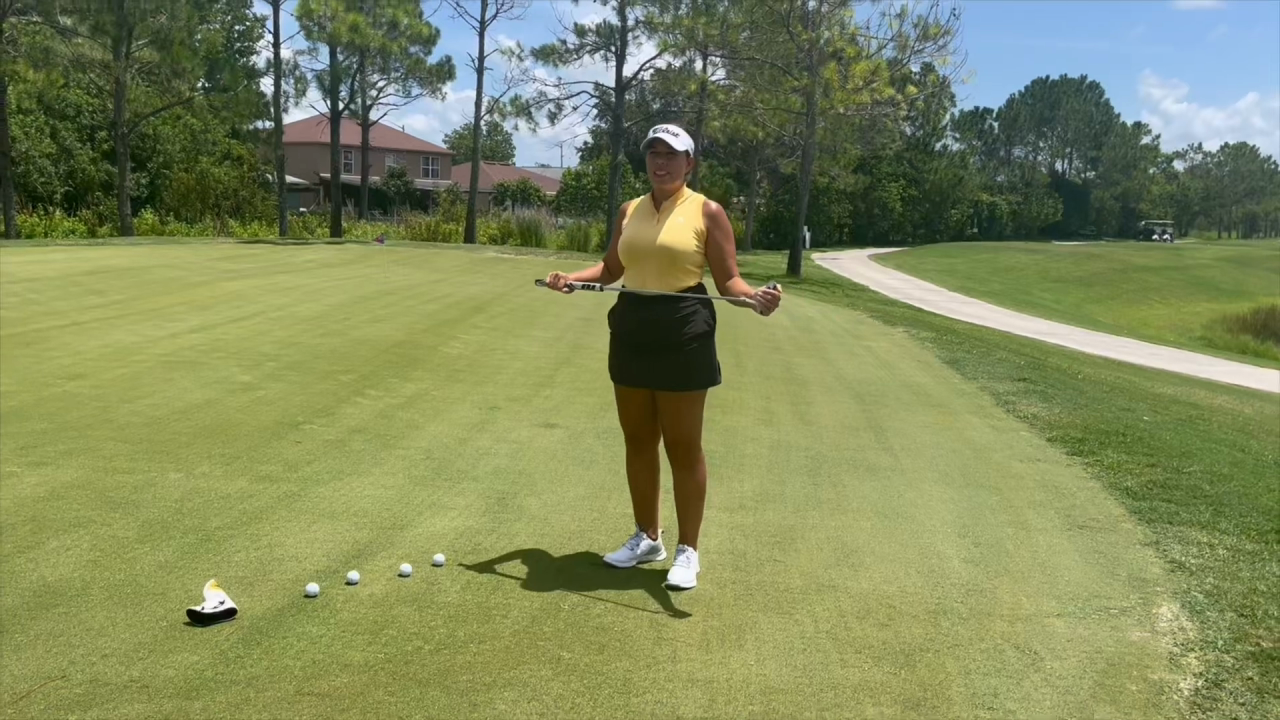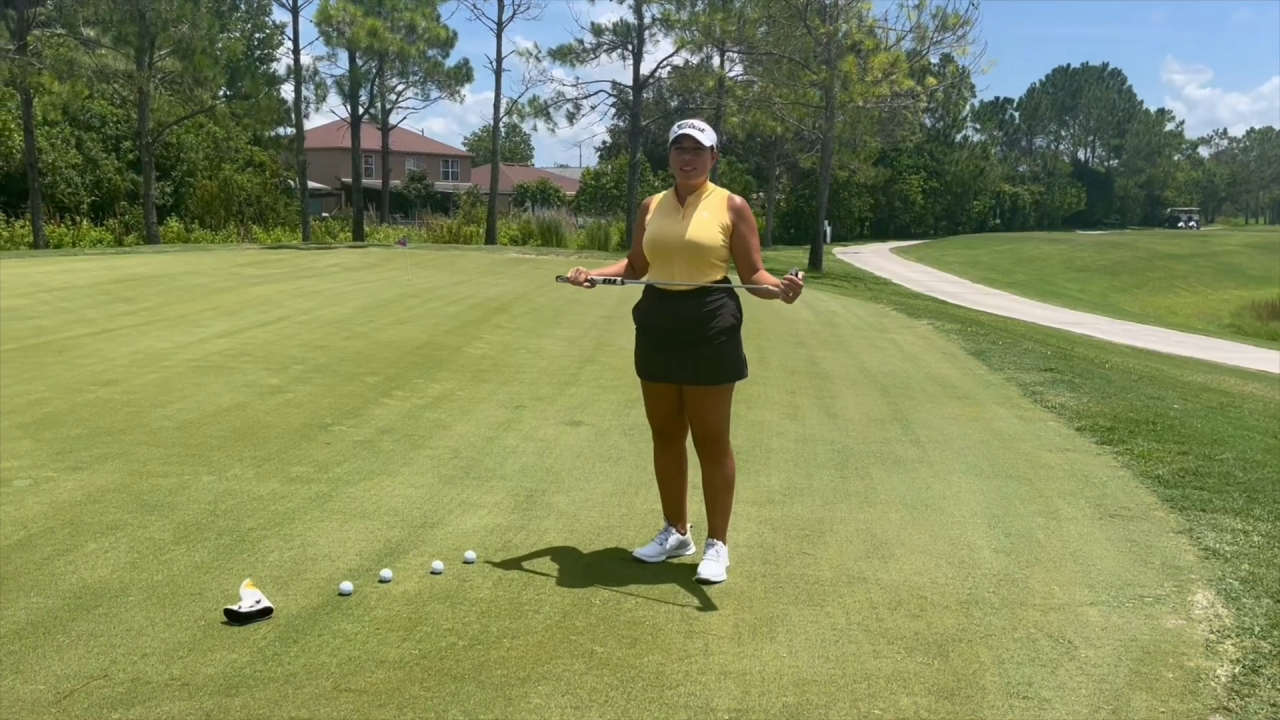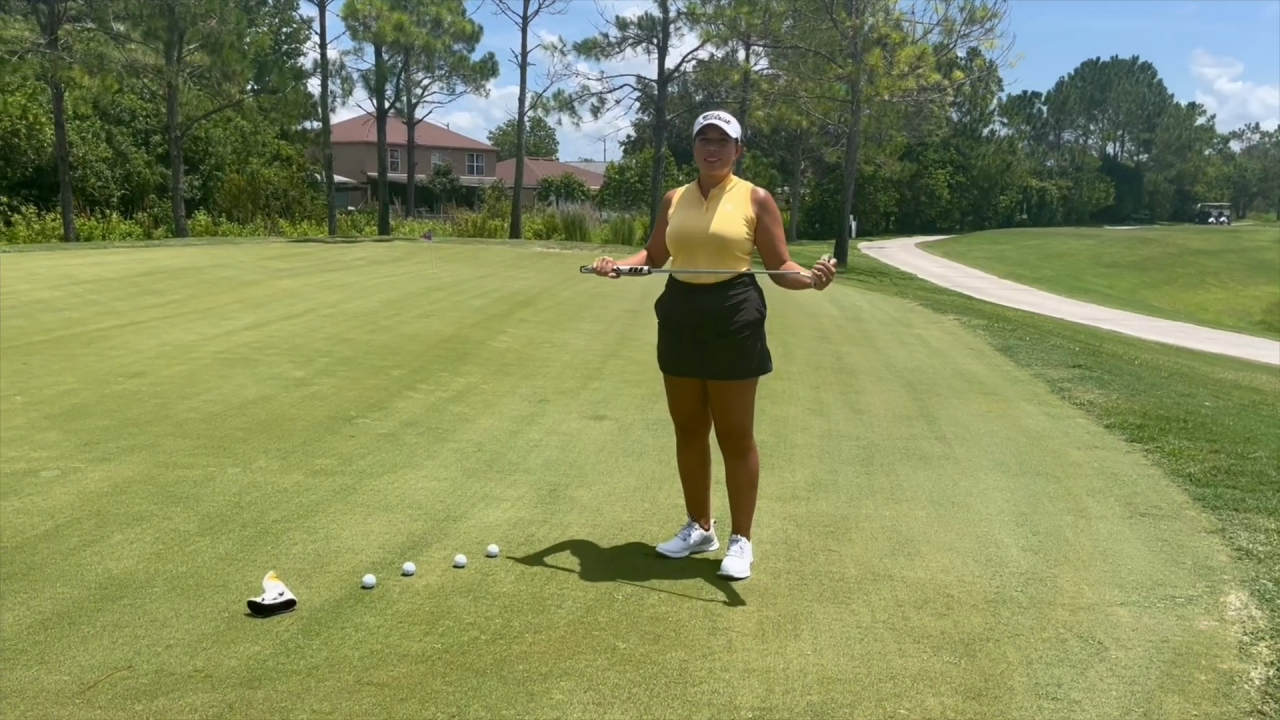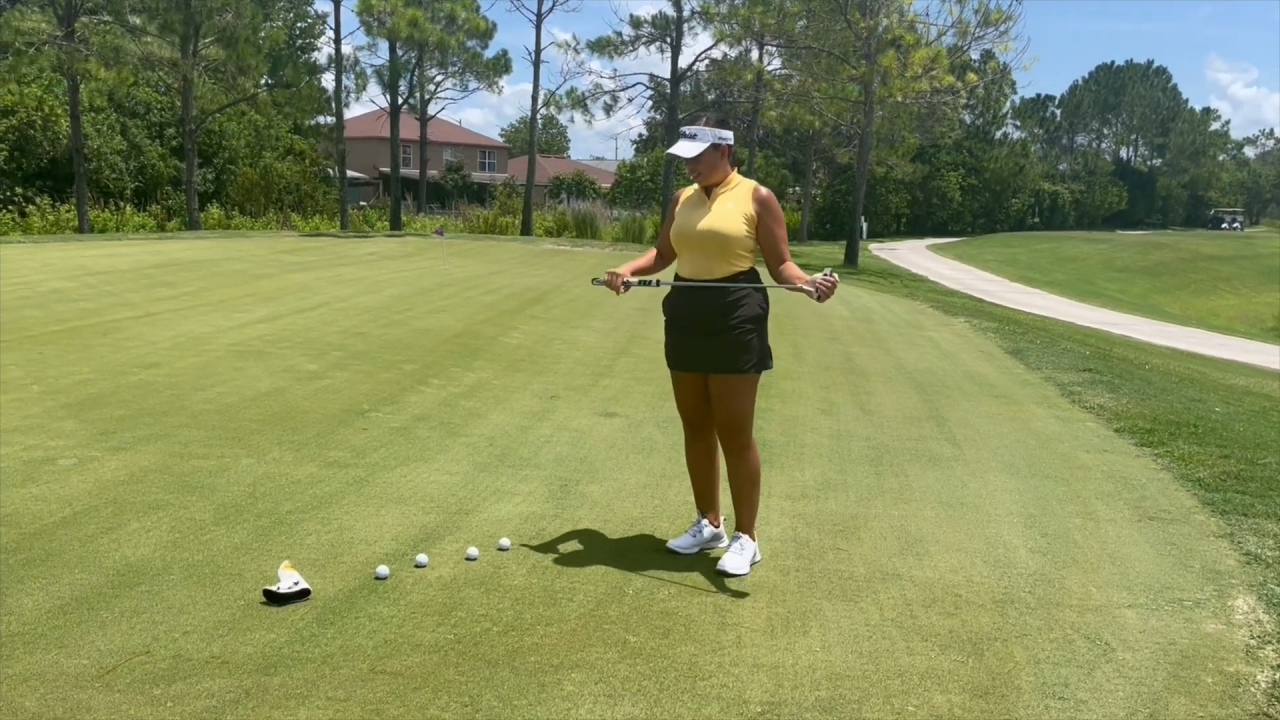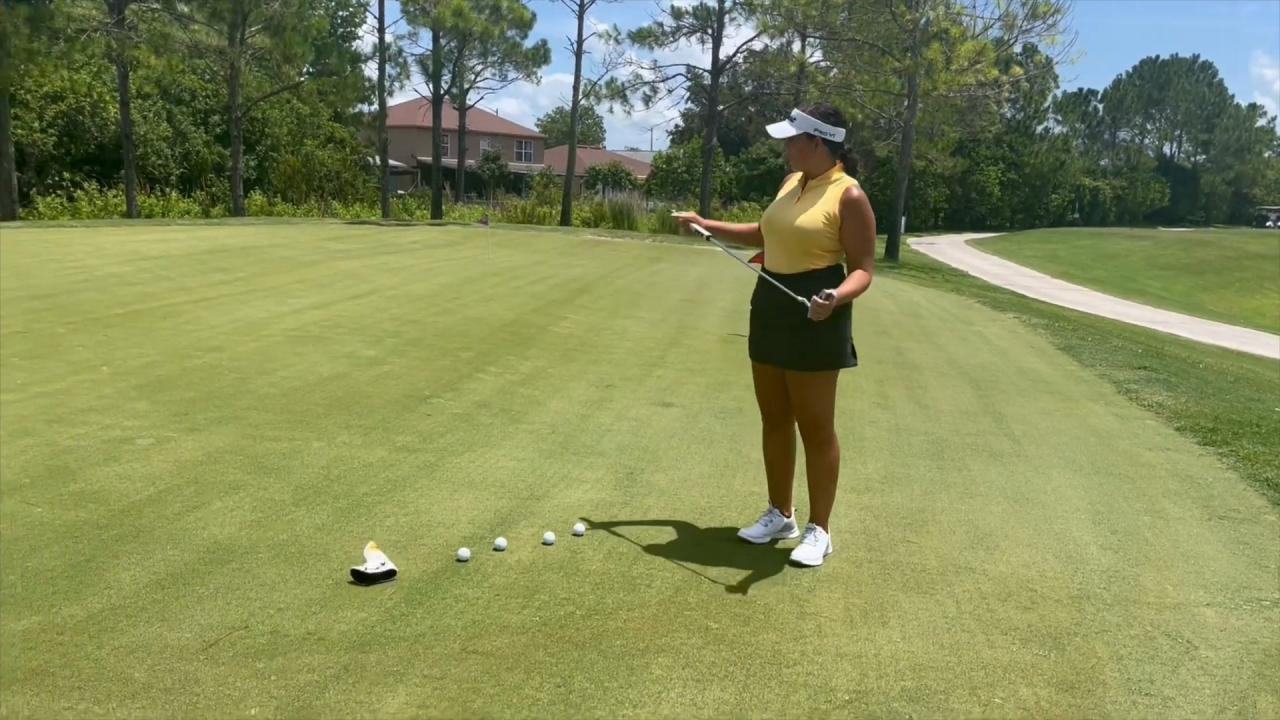
dt=1s
person 1, frame 1
left shoulder: (706, 211)
right shoulder: (628, 210)
left elbow: (727, 279)
right elbow: (610, 268)
left wrist: (755, 297)
right wrist: (570, 278)
left hip: (683, 333)
right hip: (631, 330)
left knee: (683, 447)
right knee: (637, 441)
left ankle: (688, 550)
right ankle: (647, 537)
person 1, frame 2
left shoulder: (731, 206)
right shoulder: (651, 206)
left elbow: (752, 274)
right elbow: (635, 265)
left wrist: (779, 288)
right wrist: (591, 274)
left hip: (709, 326)
right hip: (656, 324)
left knee: (711, 441)
right knee: (665, 436)
left ankle: (716, 544)
right ankle: (676, 532)
person 1, frame 3
left shoulder: (755, 199)
right shoulder: (674, 199)
left elbow: (779, 267)
right elbow: (654, 255)
left wrist: (810, 277)
right wrist: (618, 265)
left hip: (732, 320)
right hip: (679, 318)
left knee: (735, 437)
right knee: (688, 431)
left ankle: (740, 540)
right ankle: (699, 527)
person 1, frame 4
left shoulder: (757, 197)
right shoulder: (683, 198)
left elbow: (780, 264)
right elbow: (663, 253)
left wrist: (808, 282)
right wrist: (628, 270)
left hip: (735, 318)
right hip: (685, 316)
left knee: (735, 433)
right knee: (696, 427)
left ankle: (746, 537)
right ankle: (708, 523)
person 1, frame 5
left shoulder: (849, 196)
right shoulder: (792, 183)
left elbow: (863, 269)
right elbow: (766, 234)
left wrist: (836, 298)
right wrist: (705, 224)
left hip: (813, 318)
right hip: (770, 306)
left knee: (816, 426)
right knee: (774, 419)
left ankle: (819, 530)
right ankle: (780, 514)
